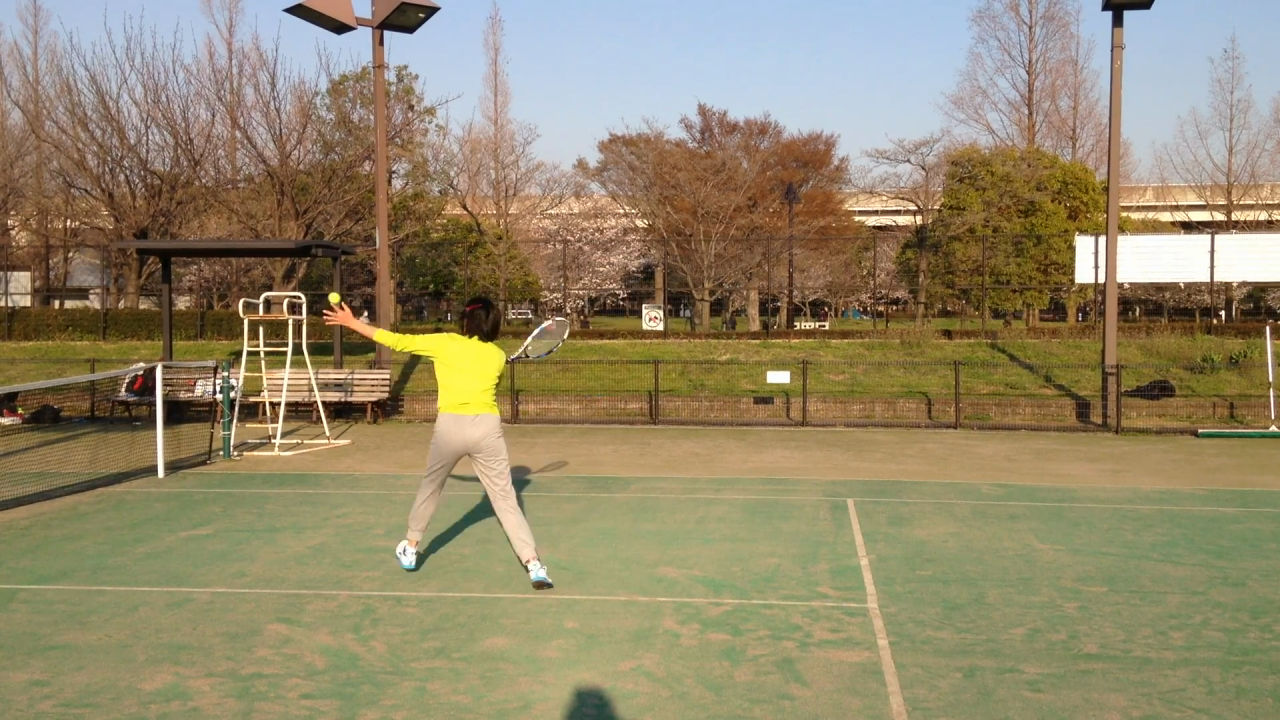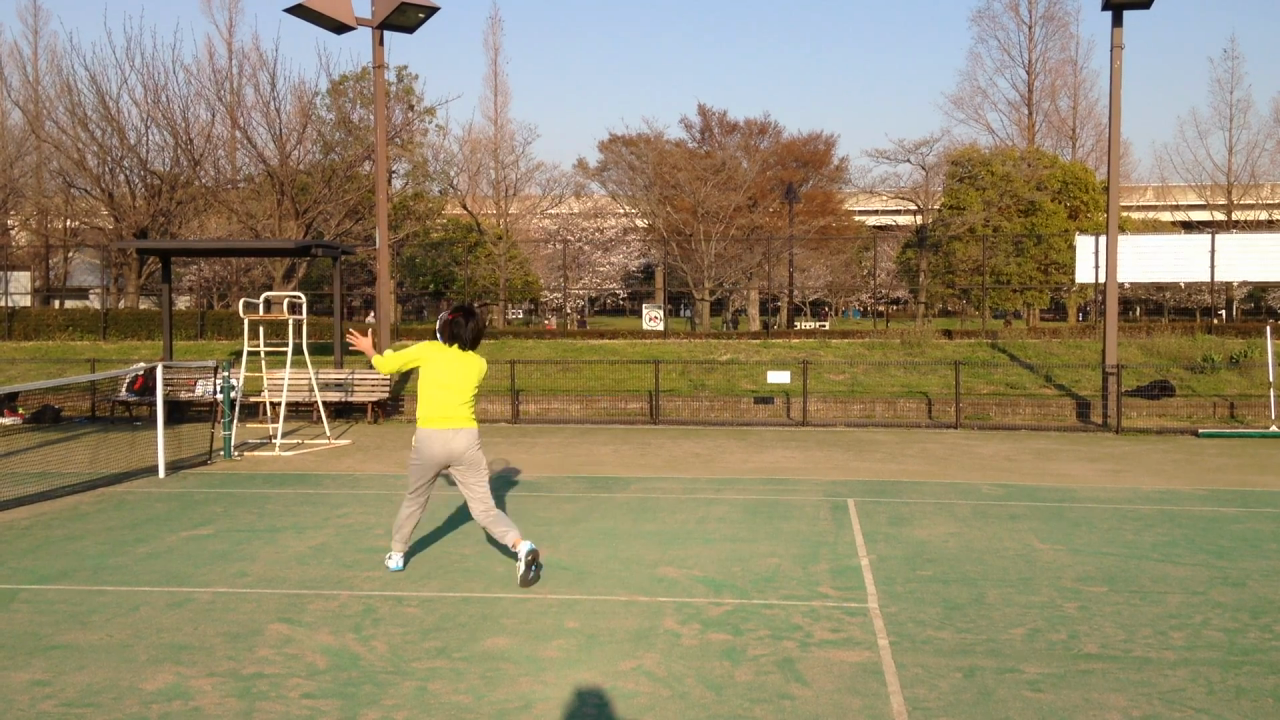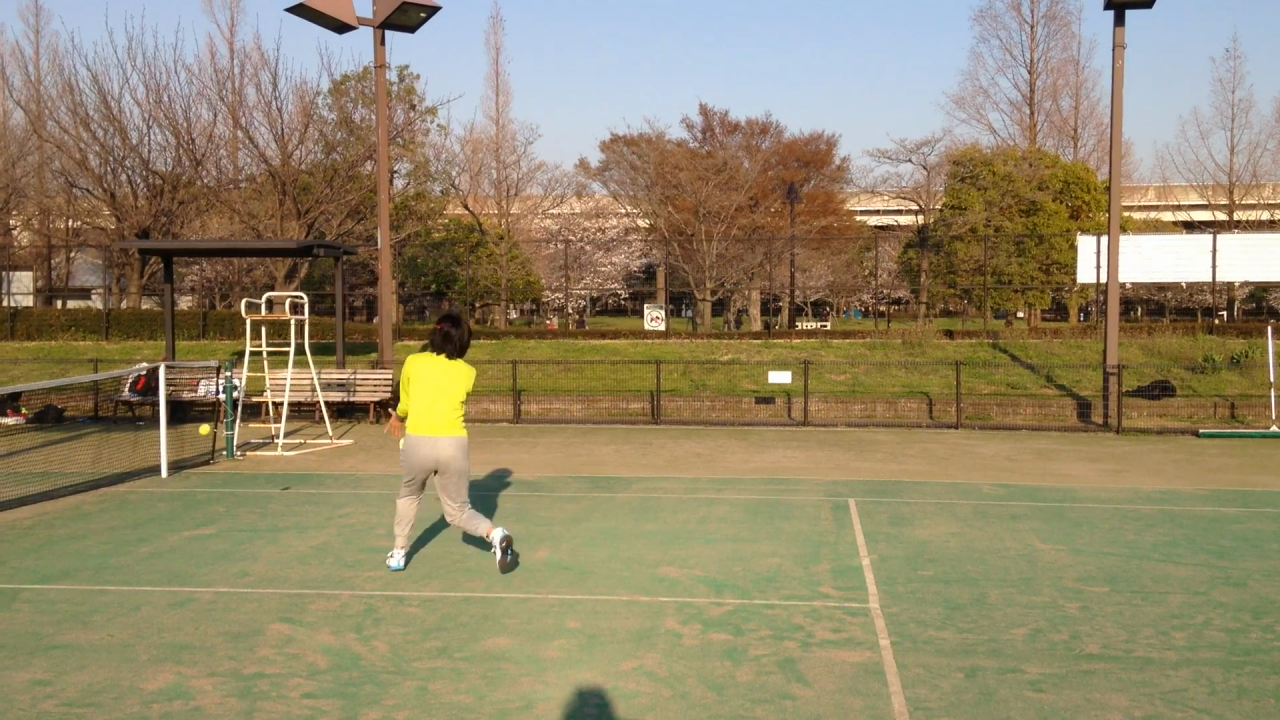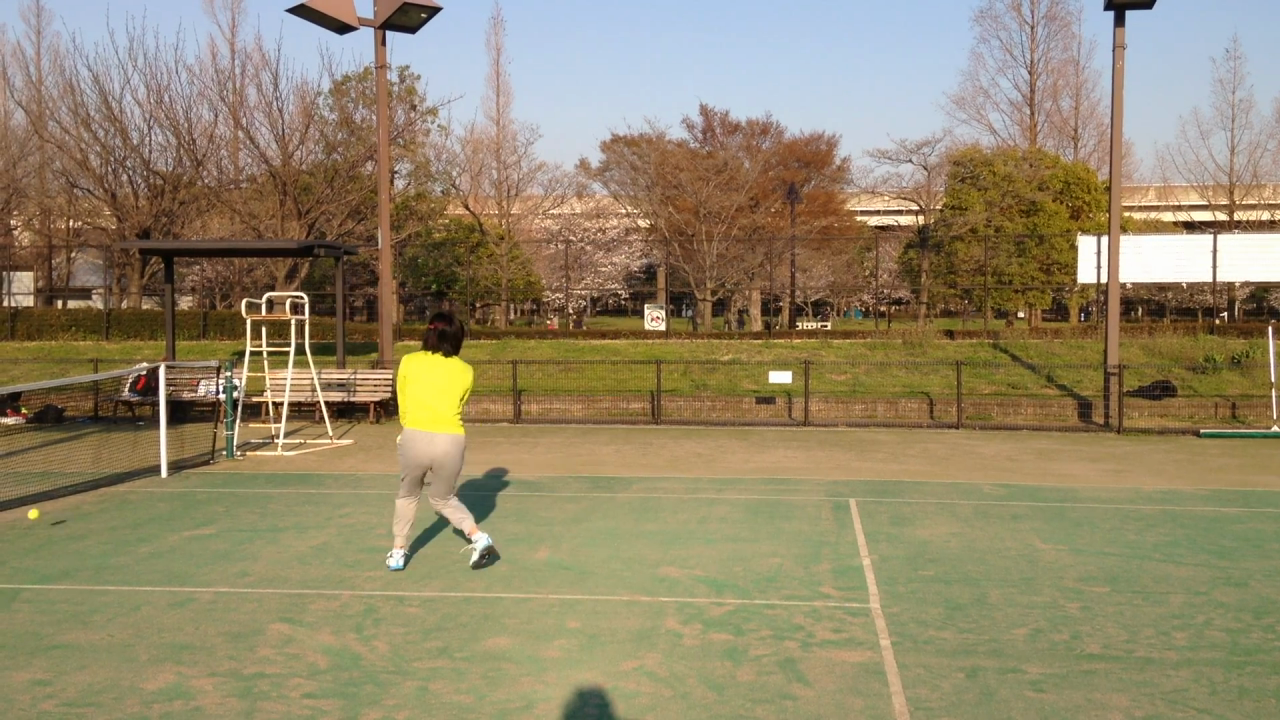
dt=0.1s
person 1, frame 1
left shoulder: (446, 342)
right shoulder: (498, 355)
left elbow: (396, 341)
left wrist: (352, 323)
left hip: (451, 427)
right hip: (486, 427)
left knee: (431, 486)
right knee: (505, 502)
left ankle: (411, 548)
right ankle: (534, 565)
person 1, frame 2
left shoulder: (428, 350)
right shoulder: (478, 365)
left elbow: (385, 367)
left wrist: (368, 349)
left hip: (429, 438)
right hip: (465, 439)
left knee: (415, 497)
right knee: (485, 510)
left ankle: (397, 553)
right ankle: (523, 548)
person 1, frame 3
left shoulder: (413, 362)
right shoulder: (468, 373)
left wrist: (397, 419)
left hip: (418, 445)
right hip: (453, 446)
left knee: (408, 495)
right knee: (457, 512)
left ankle: (399, 553)
right ankle: (496, 536)
person 1, frame 4
left shoulder: (409, 362)
right shoulder: (466, 371)
left elbow: (403, 409)
left hip: (416, 440)
right hip: (451, 443)
left knee: (408, 494)
right knee: (444, 499)
left ankle: (399, 552)
right ankle: (478, 538)
